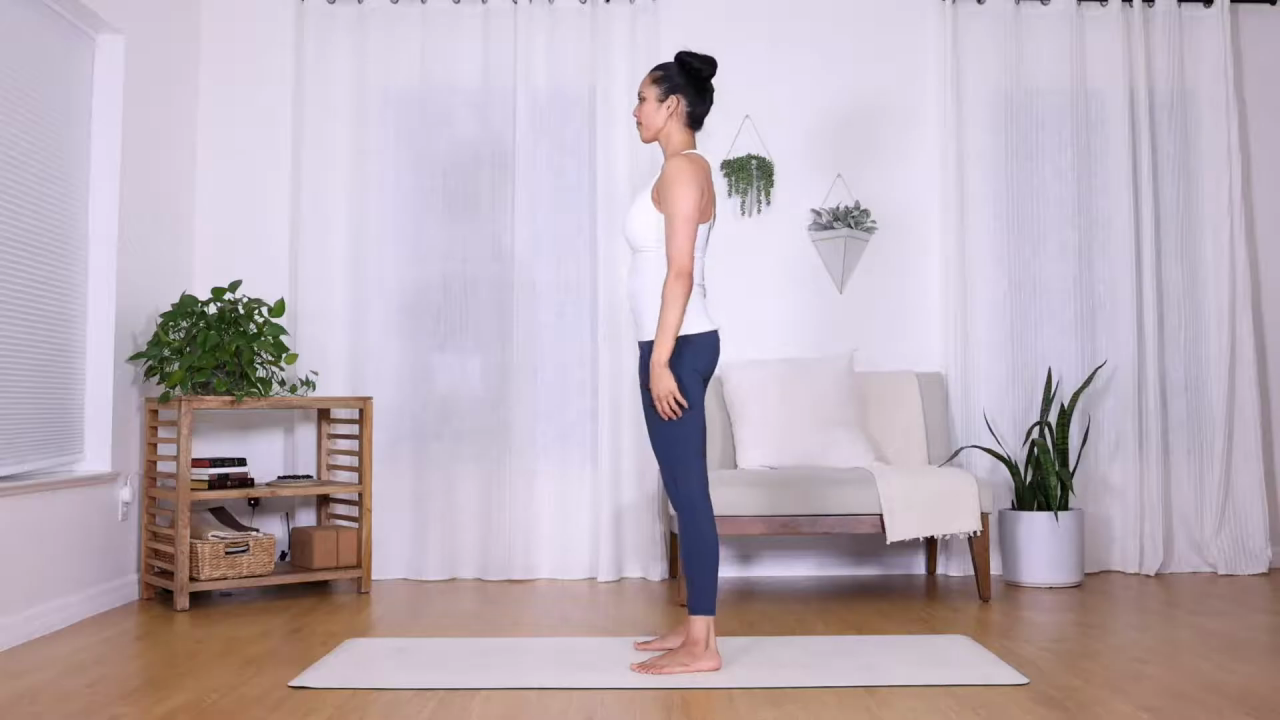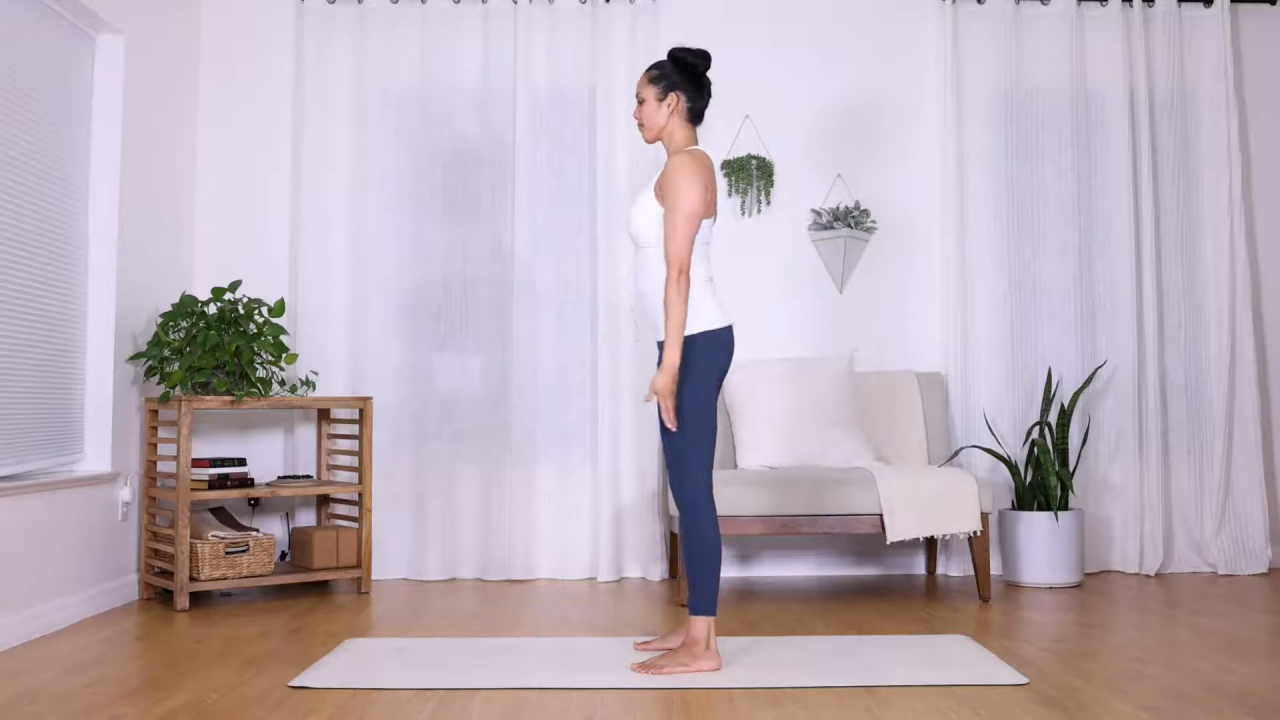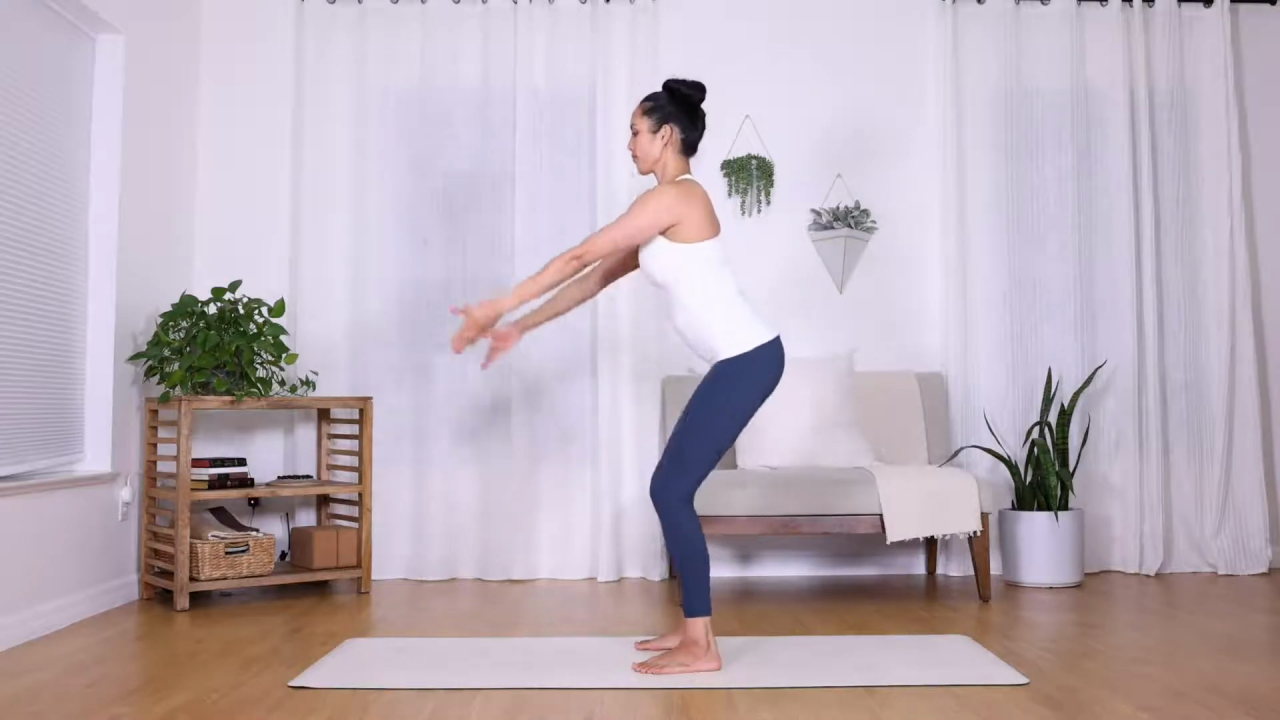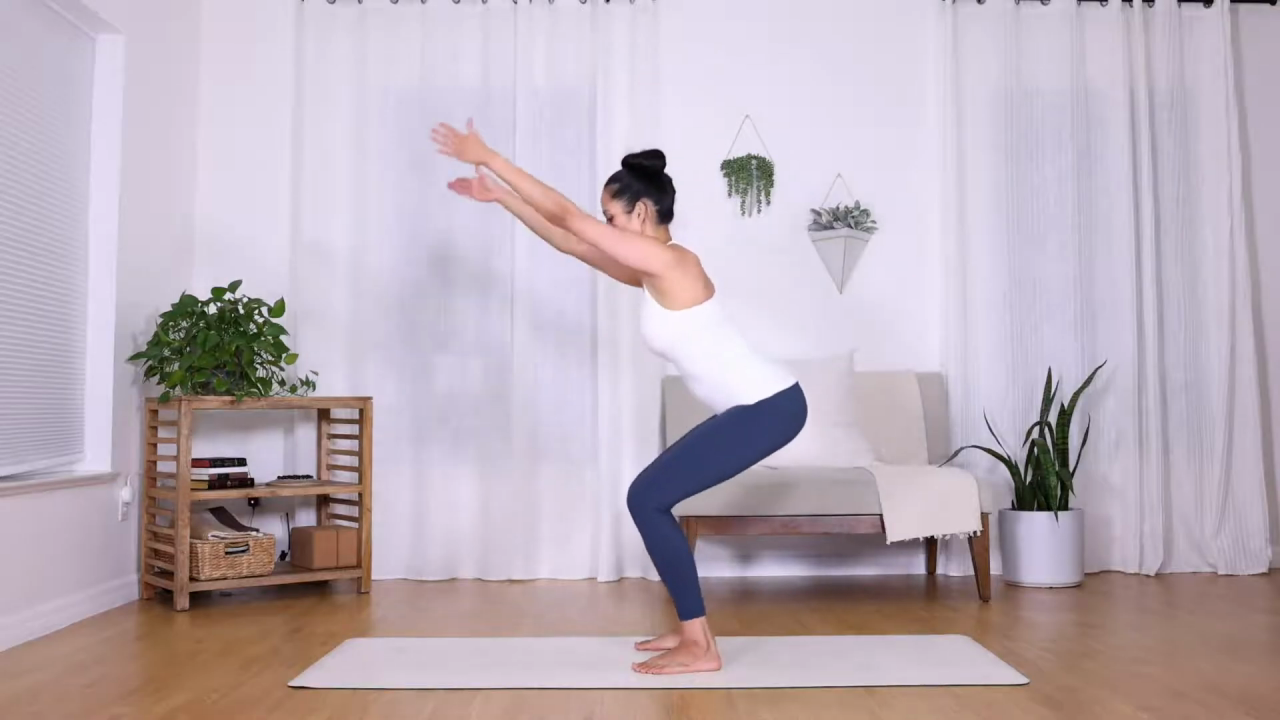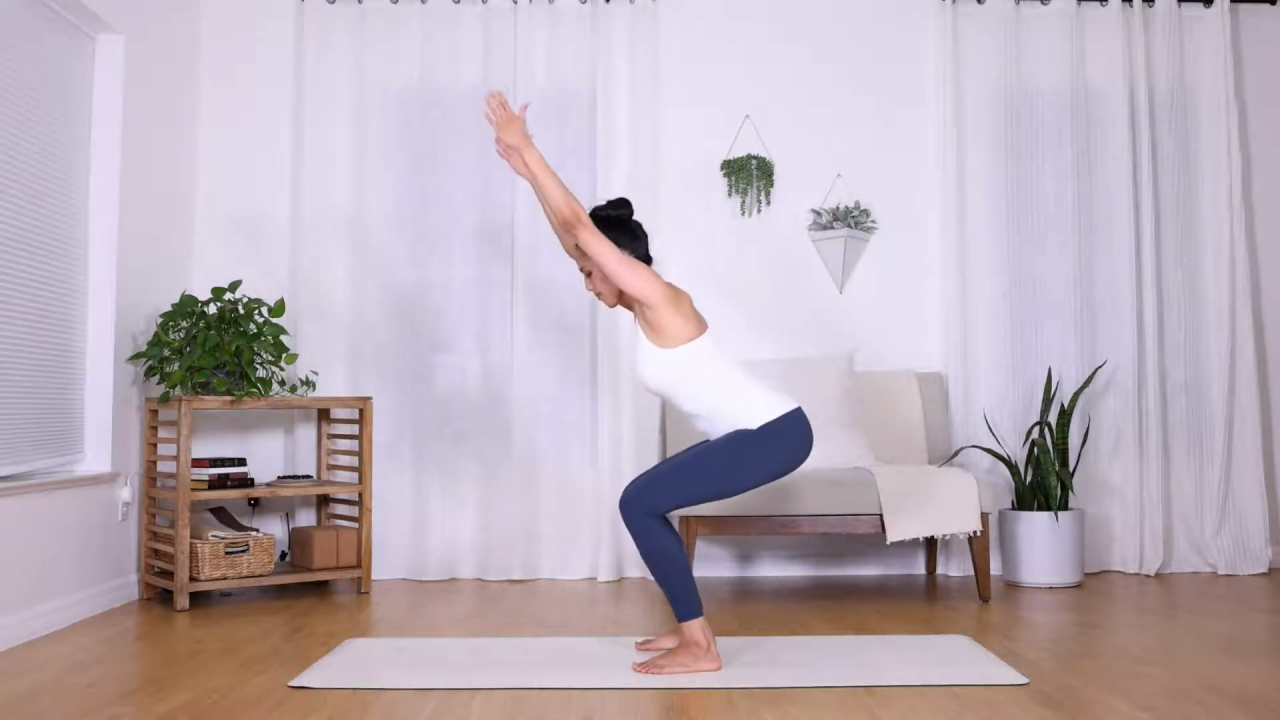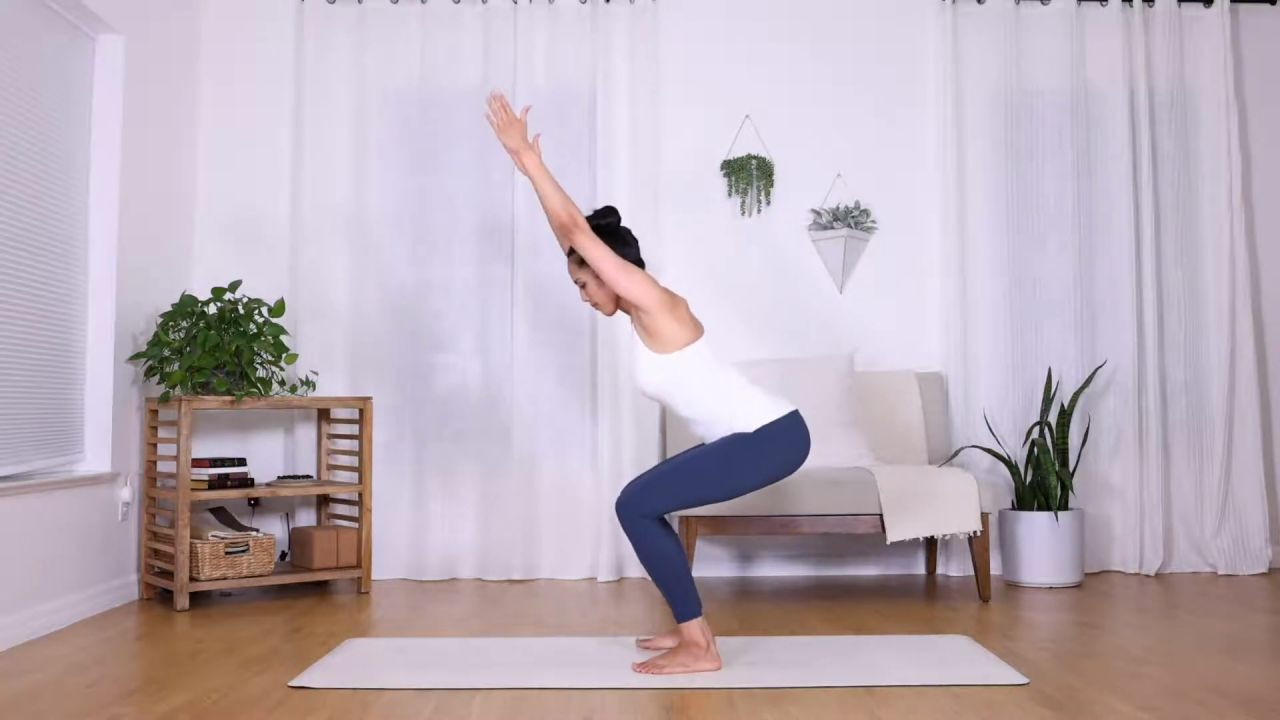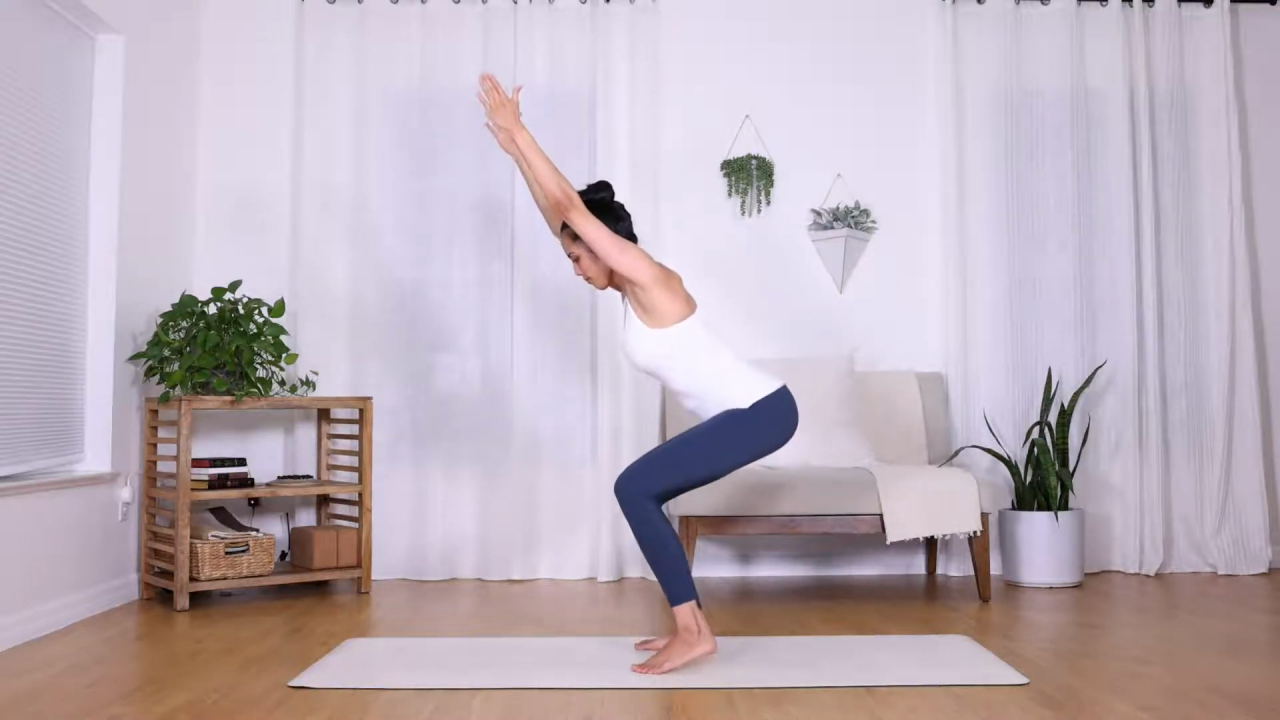
dt=0.7s
person 1, frame 1
left shoulder: (682, 169)
right shoulder: (683, 172)
left elbow: (681, 273)
left wrist: (659, 361)
left hip: (676, 347)
right hip: (678, 345)
left knee: (689, 493)
right knee: (684, 492)
left ankle: (702, 647)
right ankle: (695, 626)
person 1, frame 2
left shoulder: (685, 165)
right shoulder: (683, 168)
left elbow: (678, 271)
left wrist: (671, 361)
left hip: (692, 343)
right hip: (690, 343)
left knee: (692, 491)
right knee: (687, 490)
left ankle: (701, 646)
right ankle: (694, 628)
person 1, frame 3
left shoulder: (675, 197)
right shoulder: (674, 205)
left elbow: (581, 255)
right elbow: (597, 274)
left wrist: (498, 307)
right wrist: (522, 324)
left hip: (747, 362)
right hip: (743, 361)
left knee: (670, 491)
right knee: (671, 491)
left ankle: (700, 648)
right ankle: (694, 629)
person 1, frame 4
left shoulder: (669, 261)
right shoulder: (655, 270)
left elbow: (568, 217)
right elbow: (570, 239)
left wrist: (488, 157)
right wrist: (500, 196)
left hip: (767, 407)
right hip: (759, 405)
left knee: (647, 499)
right knee: (650, 498)
left ankle: (700, 647)
right ankle: (691, 629)
person 1, frame 5
left shoulder: (659, 300)
right shoulder: (647, 304)
left elbow: (579, 224)
right elbow: (573, 235)
left wrist: (525, 146)
right wrist: (529, 174)
left hip: (774, 435)
right hip: (764, 430)
left knee: (639, 504)
right knee: (645, 504)
left ankle: (699, 648)
right ankle: (692, 629)
person 1, frame 6
left shoulder: (656, 304)
right shoulder: (646, 311)
left elbow: (578, 230)
right elbow: (574, 240)
left wrist: (525, 154)
right wrist: (532, 169)
left hip: (770, 438)
right hip: (761, 434)
left knee: (635, 506)
right knee: (644, 505)
left ankle: (698, 647)
right ankle: (690, 629)
person 1, frame 7
left shoulder: (649, 278)
right shoulder: (634, 288)
left elbow: (572, 207)
right elbow: (560, 215)
left wrist: (518, 131)
right wrist: (515, 152)
left hip: (760, 412)
right hip: (747, 413)
left knee: (634, 488)
right knee: (642, 494)
left ankle: (692, 631)
right ankle: (689, 623)
